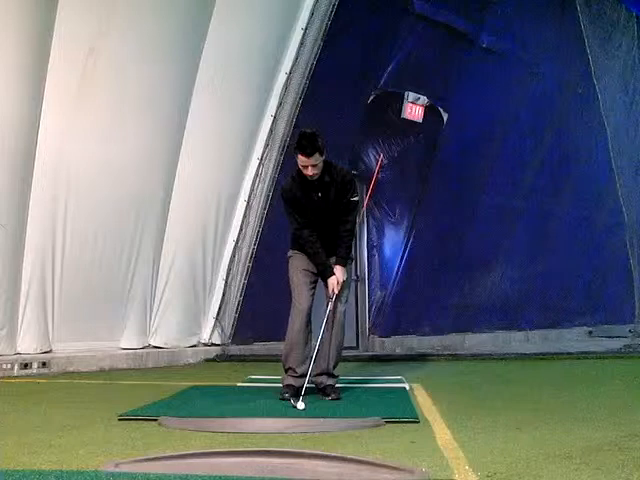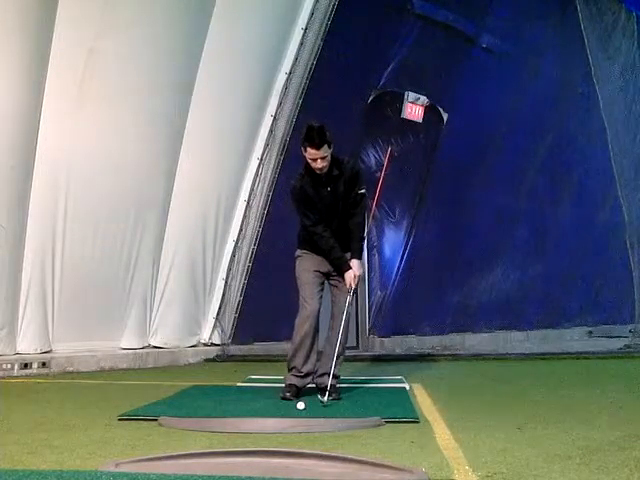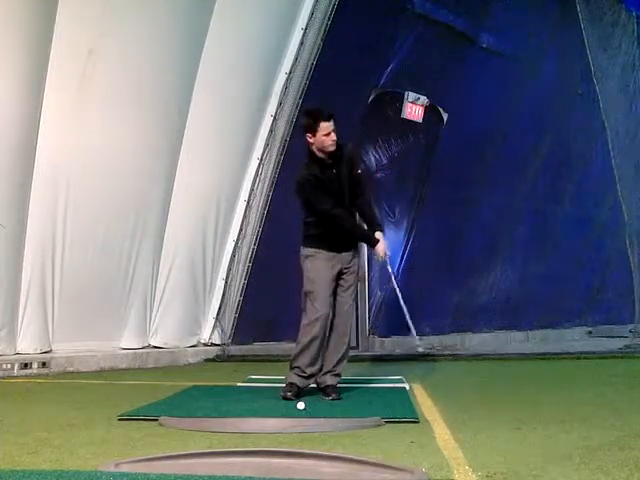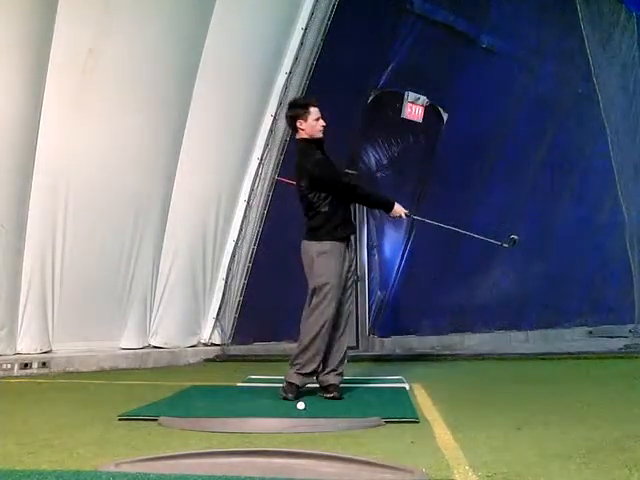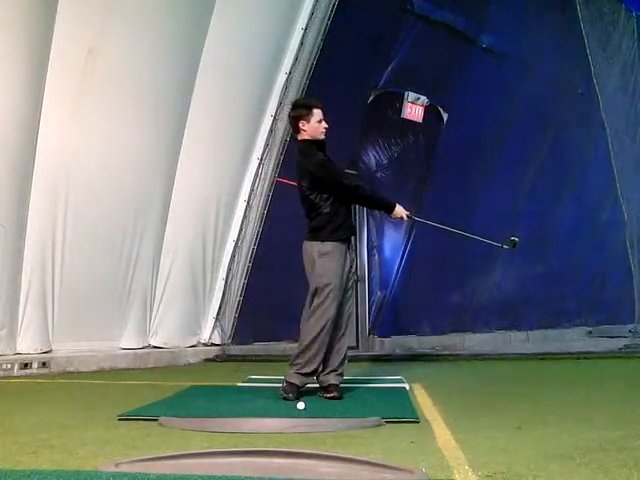
dt=1s
person 1, frame 1
left shoulder: (343, 179)
right shoulder: (291, 189)
left elbow: (347, 224)
right elbow: (305, 233)
left wrist: (340, 264)
right wrist: (326, 272)
left hip: (337, 255)
right hip: (304, 254)
left knee: (337, 312)
right knee: (300, 309)
left ankle: (325, 377)
right ankle: (293, 378)
person 1, frame 2
left shoulder: (350, 172)
right shoulder: (300, 186)
left elbow: (356, 216)
right elbow: (317, 230)
left wrist: (355, 258)
right wrist: (343, 267)
left hip: (345, 253)
right hip: (311, 254)
left knee: (341, 314)
right knee: (309, 311)
left ankle: (327, 377)
right ankle: (296, 378)
person 1, frame 3
left shoulder: (347, 158)
right shoulder: (308, 177)
left elbow: (361, 198)
right elbow: (335, 215)
left wrist: (376, 230)
right wrist: (371, 241)
left hip: (348, 251)
right hip: (319, 252)
left knee: (344, 316)
right knee: (317, 315)
left ankle: (328, 377)
right ankle: (298, 377)
person 1, frame 4
left shoulder: (315, 154)
right shoulder: (310, 160)
left elbow: (343, 188)
right elbow: (348, 187)
left wrist: (383, 204)
right wrist: (388, 205)
left hip: (340, 242)
right hip: (323, 245)
left knee: (341, 312)
right knee: (322, 312)
left ankle: (329, 377)
right ankle: (297, 376)
person 1, frame 5
left shoulder: (315, 157)
right shoulder: (313, 161)
left elbow: (344, 189)
right elbow: (351, 188)
right wrist: (390, 207)
left hip: (339, 243)
right hip: (325, 246)
left knee: (341, 313)
right knee: (323, 313)
left ankle: (329, 377)
right ankle: (296, 378)
